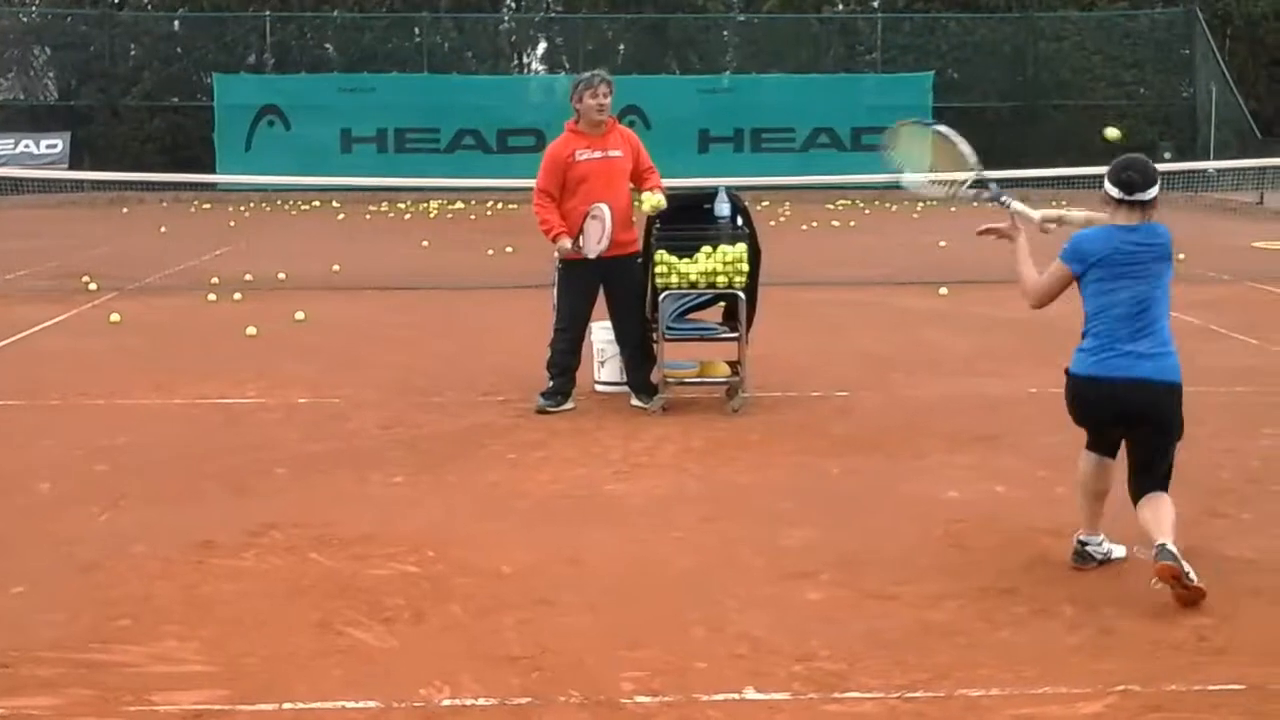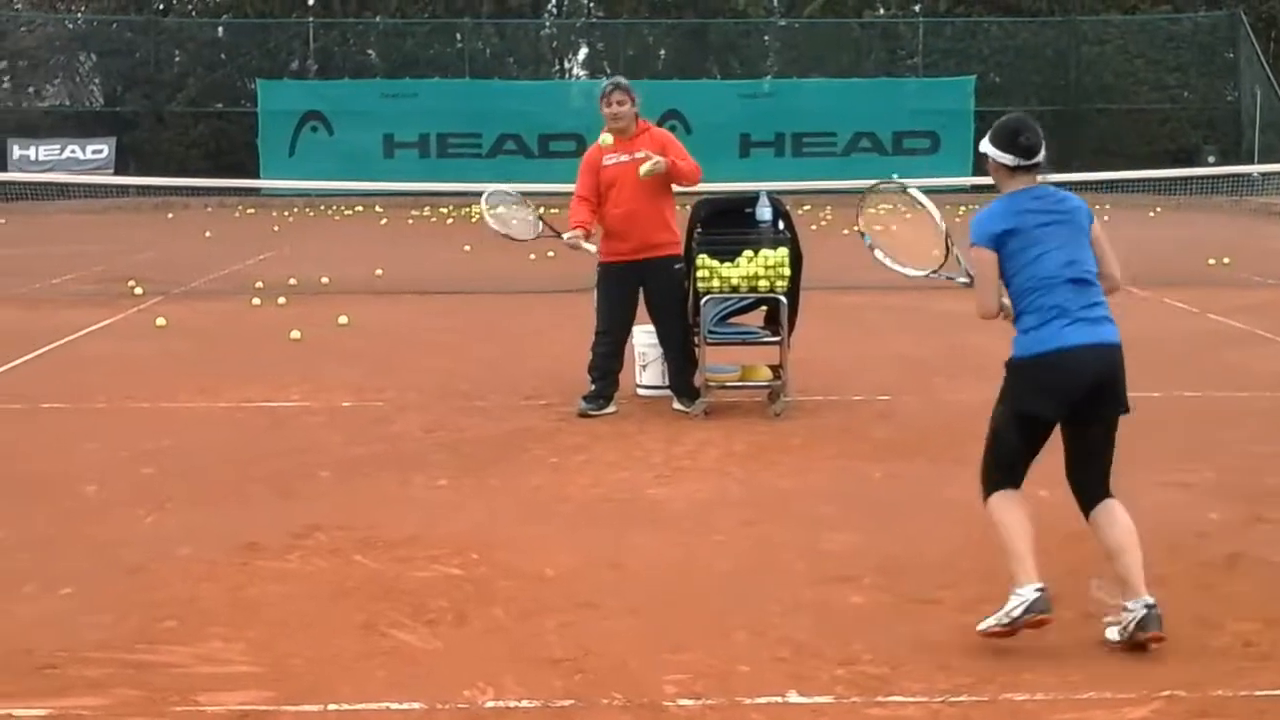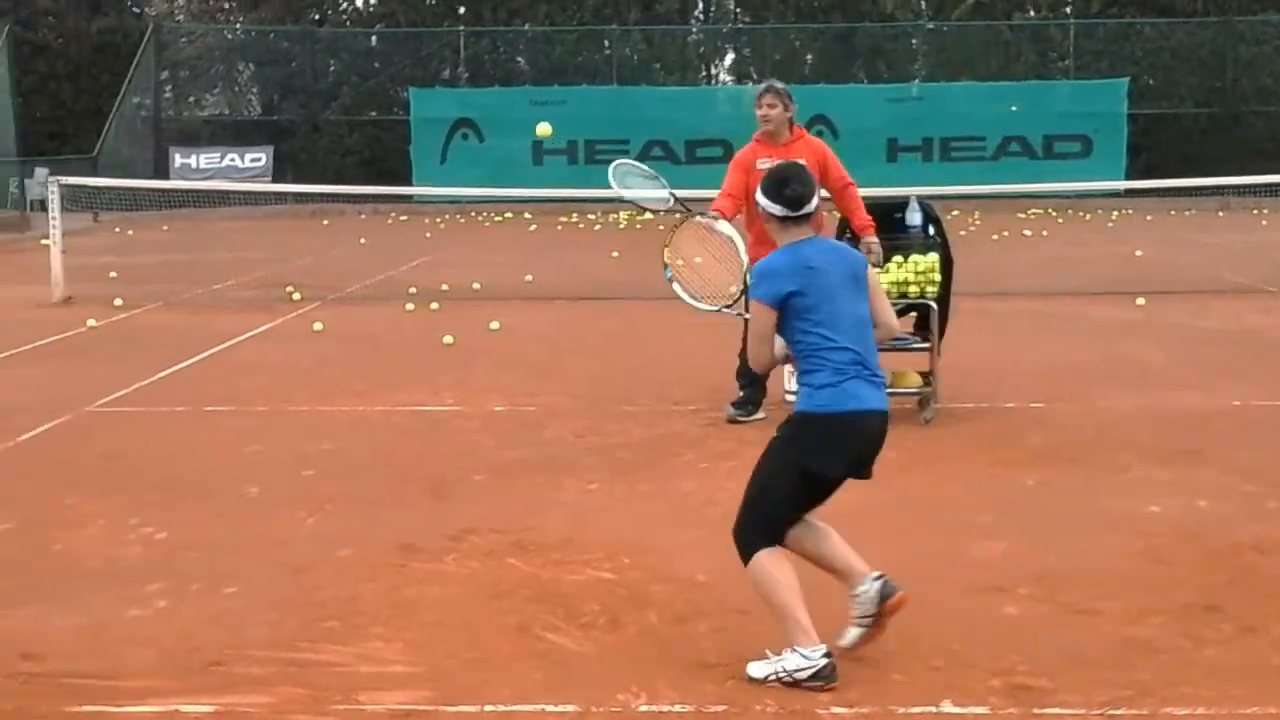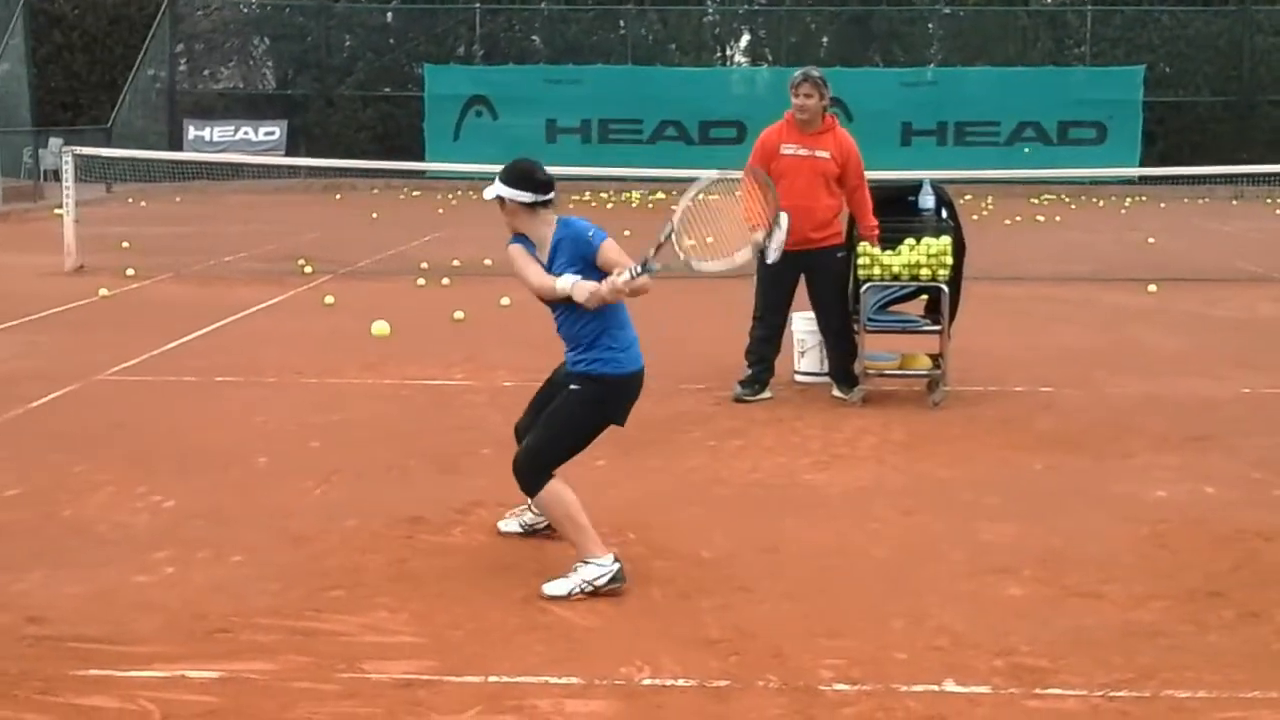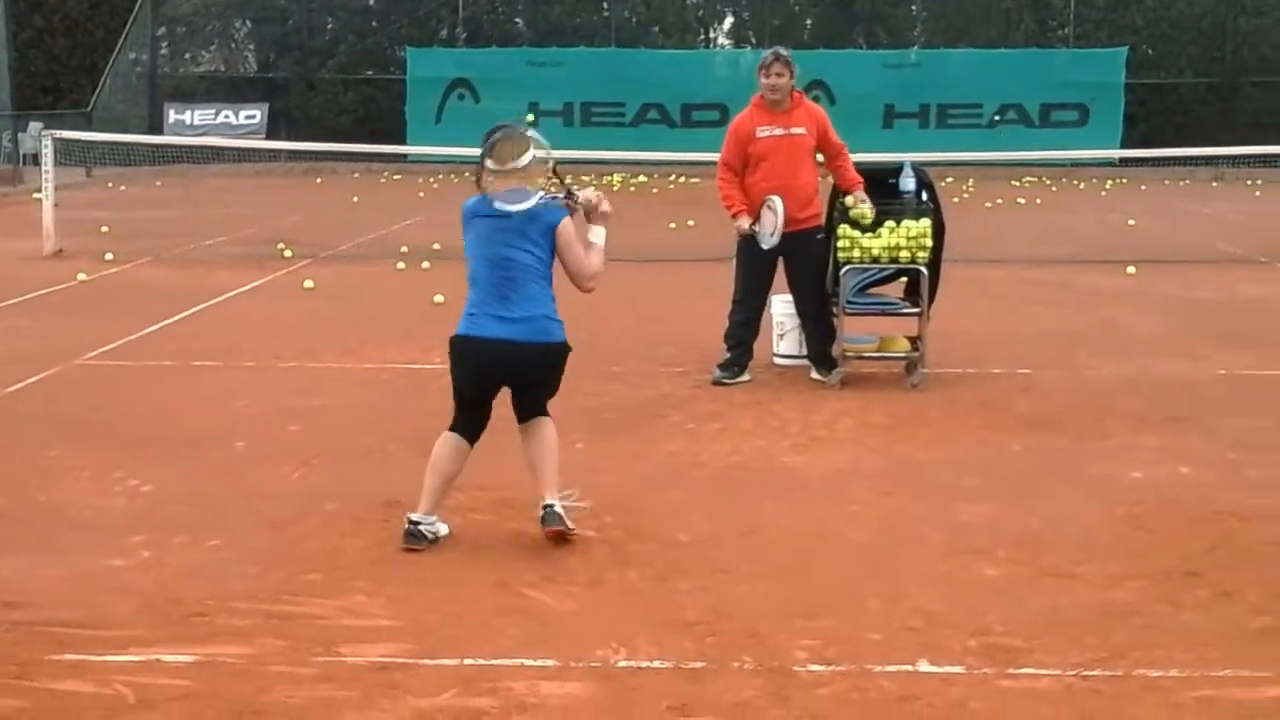
dt=0.7s
person 1, frame 1
left shoulder: (1083, 245)
right shoulder: (1162, 240)
left elbow: (1037, 298)
left wrist: (1020, 239)
right wrist: (1062, 216)
left hip: (1094, 380)
right hip: (1158, 385)
left knee: (1102, 444)
right knee: (1152, 489)
left ankle: (1089, 543)
right ankle: (1166, 550)
person 1, frame 2
left shoulder: (990, 220)
right shoulder: (1076, 207)
left elbow: (988, 309)
right elbow: (1112, 281)
left hip: (1044, 362)
right hip: (1104, 354)
left knee: (1001, 482)
right knee: (1095, 488)
left ankle: (1029, 590)
right ankle: (1140, 607)
person 1, frame 3
left shoulder: (772, 270)
right shoulder: (850, 258)
left elbow: (760, 361)
right elbow: (888, 327)
left hip: (827, 418)
right hip: (871, 415)
left knee: (753, 533)
right knee: (780, 514)
left ankle: (807, 654)
right ankle: (869, 585)
person 1, frame 4
left shoulder: (581, 234)
right shoulder: (520, 245)
left elbow: (641, 279)
right elbow: (540, 284)
left wrist: (616, 285)
right wrist: (576, 286)
left hip: (609, 374)
right hip: (580, 364)
left knee: (530, 465)
right knee: (529, 433)
left ankle: (600, 565)
right ankle: (543, 513)
person 1, frame 5
left shoulder: (471, 211)
right shoulder: (554, 214)
right elbow: (587, 279)
left wrist: (573, 207)
right wrist: (597, 229)
left hip: (479, 343)
right hip: (540, 343)
left knee: (464, 426)
right knee: (533, 413)
left ankle: (422, 519)
right ankle: (552, 508)
person 2, frame 1
left shoulder: (627, 138)
right shoulder: (561, 147)
left elbow: (646, 173)
right elbow: (544, 198)
left wrist: (654, 191)
right wrist: (558, 235)
left hip: (624, 251)
right hip: (577, 255)
left knee: (634, 325)
right knee: (569, 326)
left ankle: (642, 388)
right ankle: (559, 391)
person 2, frame 2
left shoulder: (660, 139)
right shoulder: (595, 154)
left elbow: (693, 172)
right elbow: (584, 200)
left wrist: (668, 167)
right wrist: (578, 228)
left hip: (664, 253)
right hip: (615, 257)
left knee: (675, 327)
right knee: (610, 331)
left ankle: (685, 392)
right ankle: (601, 394)
person 2, frame 3
left shoulder: (815, 149)
right shoulder: (746, 156)
left elbow: (844, 189)
right elbow: (730, 199)
left wrist: (865, 229)
right wrist: (719, 216)
right hip: (765, 262)
right ankle: (750, 399)
person 2, frame 4
left shoulder: (842, 141)
right shoulder: (771, 137)
left elbow: (857, 191)
left wrist: (870, 235)
left hip: (827, 246)
right hip: (778, 246)
left knee: (835, 318)
right knee: (768, 318)
left ankle: (844, 380)
right ankle: (757, 380)
person 2, frame 5
left shoulder: (813, 115)
right shoulder: (743, 122)
left elbow: (837, 154)
right elbow: (728, 173)
left wrist: (854, 186)
right wrist: (739, 212)
left hip: (806, 226)
right hip: (758, 228)
left knee: (813, 300)
right knee: (747, 300)
left ankle: (823, 362)
right ankle: (735, 363)
